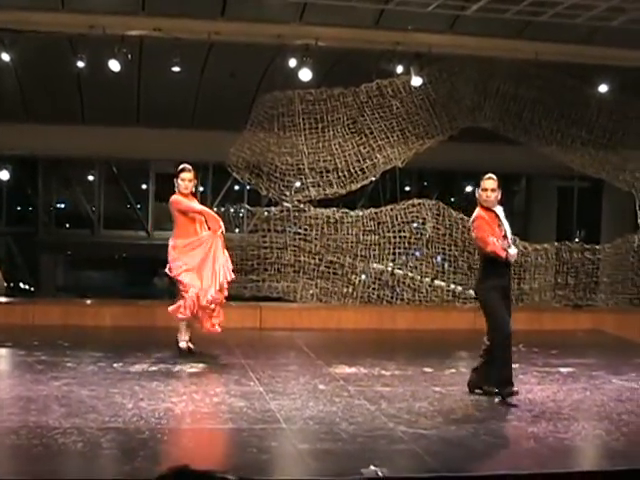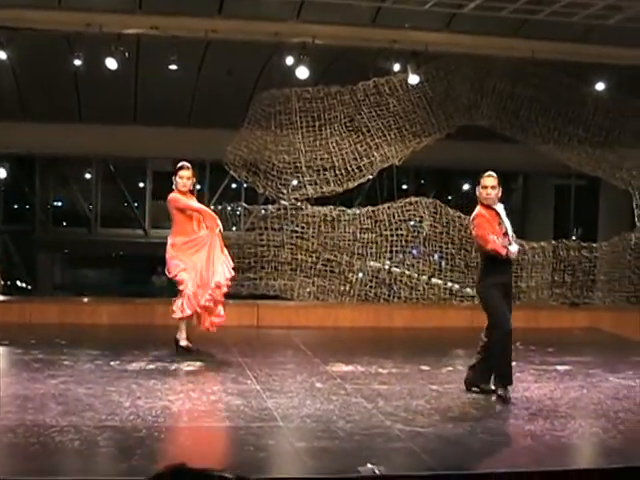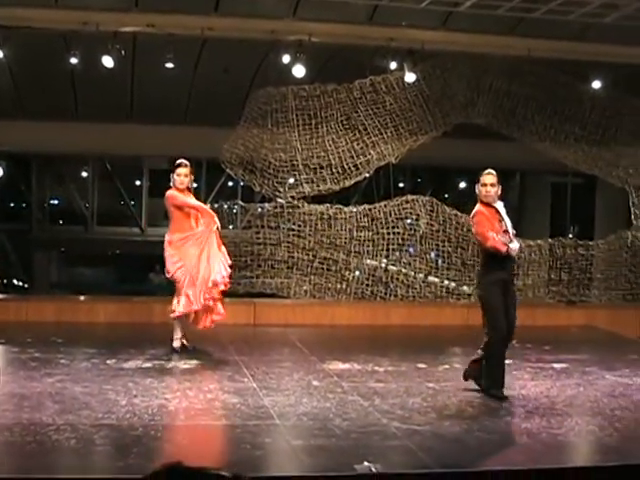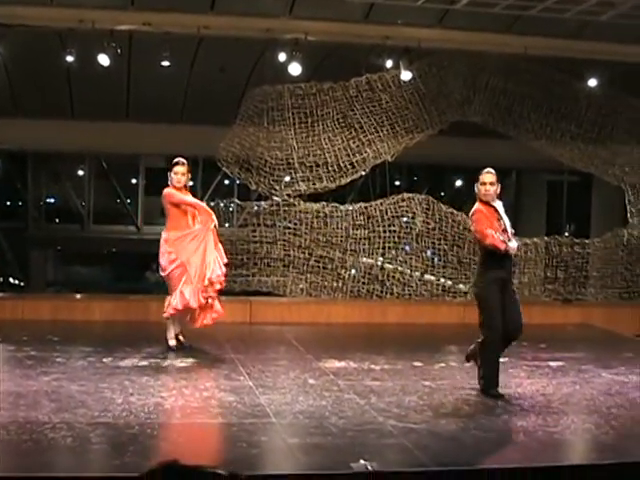
dt=0.1s
person 1, frame 1
left shoulder: (498, 215)
right shoulder: (479, 217)
left elbow: (507, 244)
right elbow: (488, 245)
left wrist: (511, 250)
right wrist: (506, 253)
left hip: (503, 282)
right hip: (489, 284)
left knee: (496, 334)
right knee: (502, 332)
left ankle: (480, 380)
right ankle: (504, 384)
person 1, frame 2
left shoulder: (499, 212)
right shoulder: (480, 215)
left elbow: (508, 241)
right elbow: (488, 243)
left wrist: (512, 247)
right wrist: (506, 251)
left hip: (504, 279)
right hip: (490, 281)
left knee: (495, 332)
right knee: (503, 330)
left ankle: (477, 377)
right ankle: (502, 383)
person 1, frame 3
left shoulder: (500, 210)
right shoulder: (480, 213)
left elbow: (510, 239)
right elbow: (489, 241)
left wrist: (513, 245)
right wrist: (507, 248)
left hip: (506, 277)
right hip: (490, 278)
left knee: (506, 330)
right knee: (498, 331)
left ankle: (477, 368)
right ankle: (492, 384)
person 1, frame 4
left shoulder: (499, 208)
right shoulder: (479, 211)
left elbow: (508, 238)
right elbow: (487, 239)
left wrist: (511, 243)
right wrist: (506, 246)
left hip: (504, 276)
right hip: (488, 277)
left knee: (514, 327)
right knee: (493, 330)
left ankle: (479, 352)
right ankle: (489, 383)
person 2, frame 1
left shoulder: (193, 200)
right shoulder: (175, 200)
left elbow: (202, 223)
right elbow: (200, 210)
left wrist: (213, 230)
right wrist: (218, 222)
left hip: (197, 251)
right hip: (181, 251)
left knee: (199, 293)
right knee: (190, 291)
left ankle: (186, 337)
right ankle: (181, 337)
person 2, frame 2
left shoulder: (192, 198)
right shoulder: (173, 197)
left elbow: (200, 221)
right elbow: (198, 208)
left wrist: (212, 228)
right wrist: (216, 221)
left hip: (196, 249)
right hip: (179, 249)
left knee: (199, 291)
right knee: (188, 289)
left ankle: (183, 336)
right ankle: (181, 336)
person 2, frame 3
left shoulder: (189, 195)
right shoulder: (171, 195)
left elbow: (198, 219)
right elbow: (196, 205)
left wrist: (210, 224)
right wrist: (214, 218)
left hip: (194, 247)
right hip: (177, 247)
left knee: (196, 290)
right knee: (184, 290)
left ankle: (181, 334)
right ankle: (176, 336)
person 2, frame 4
left shoulder: (187, 194)
right shoulder: (168, 193)
left elbow: (195, 216)
right elbow: (193, 203)
left wrist: (207, 223)
right wrist: (211, 216)
left hip: (190, 245)
right hip: (173, 244)
left knee: (192, 288)
right knee: (179, 288)
left ankle: (178, 331)
right ankle: (170, 335)
